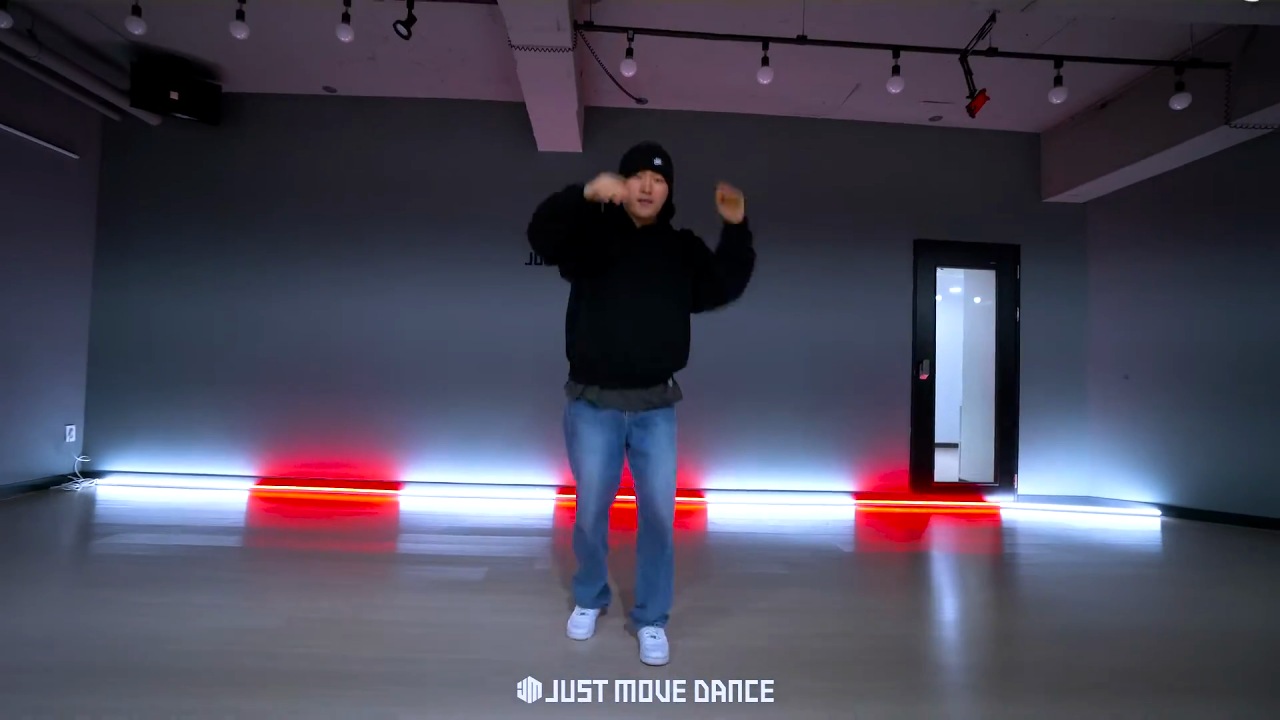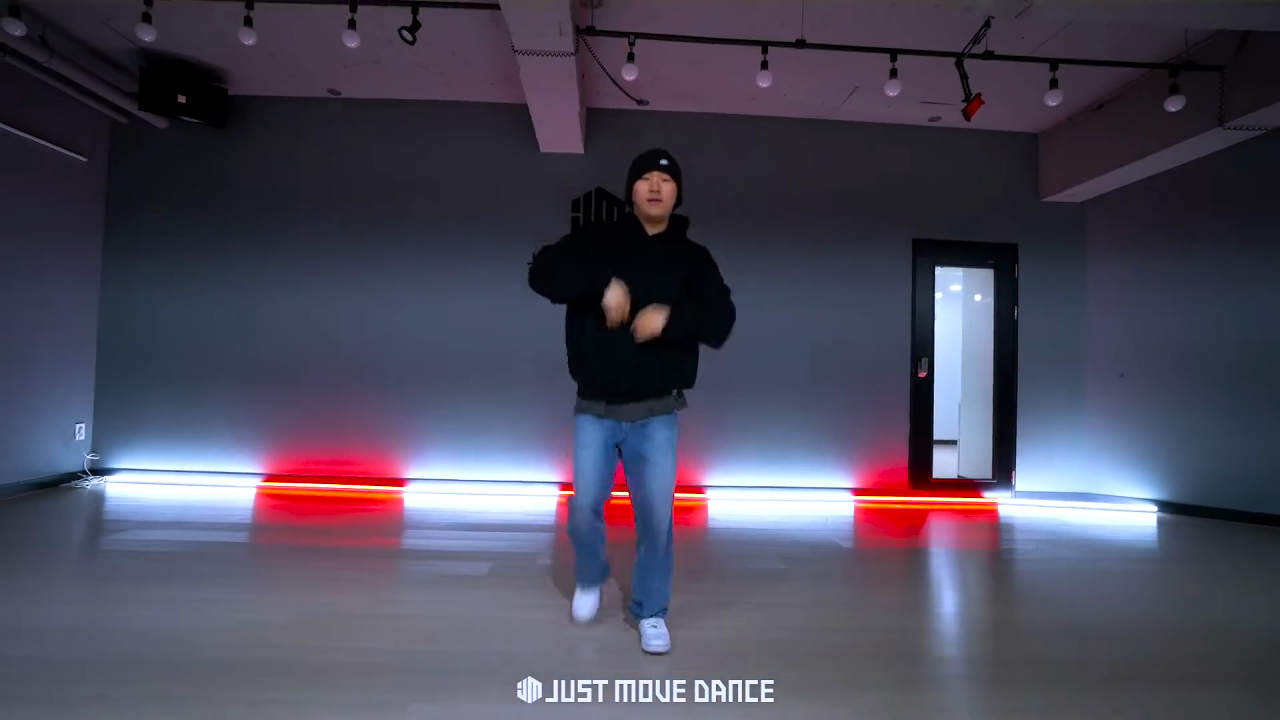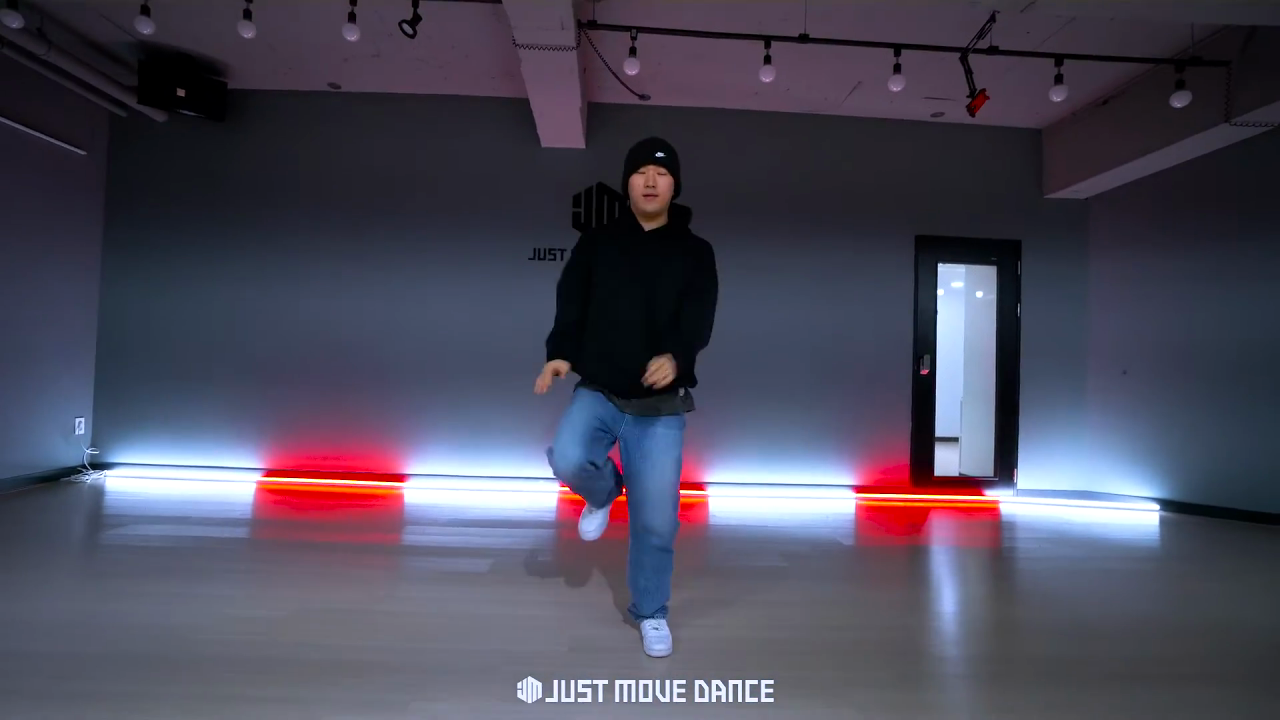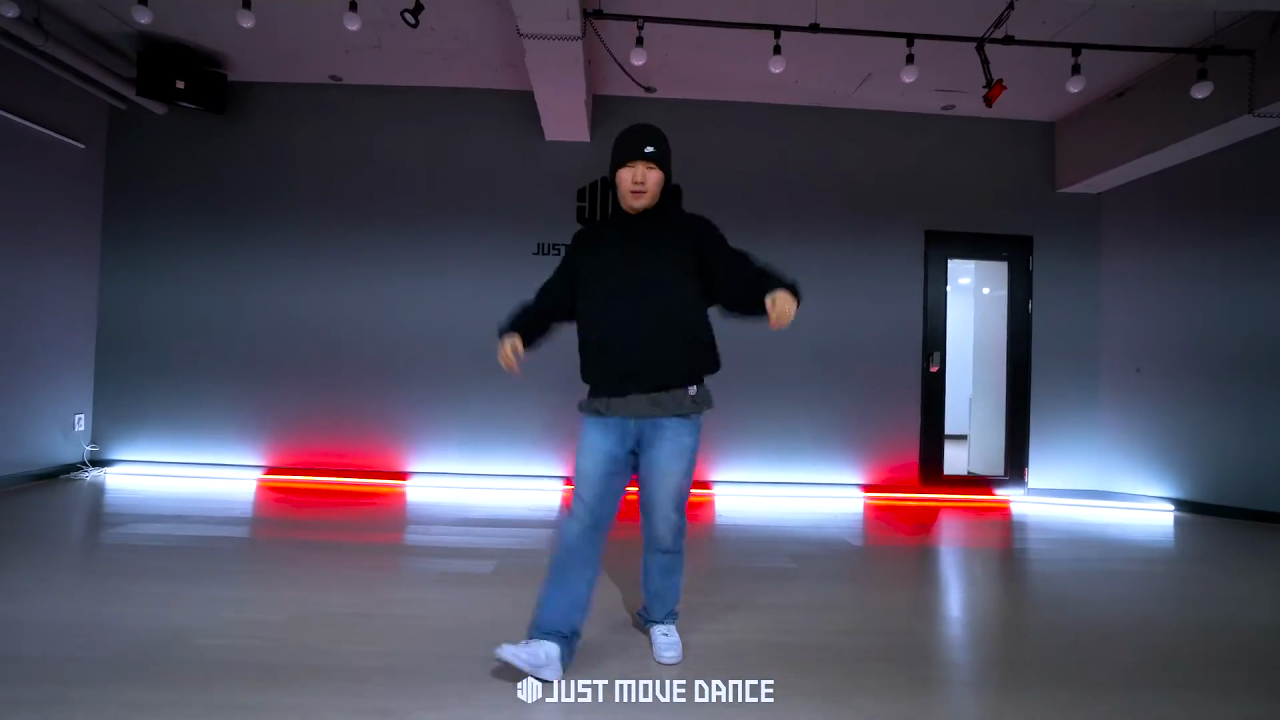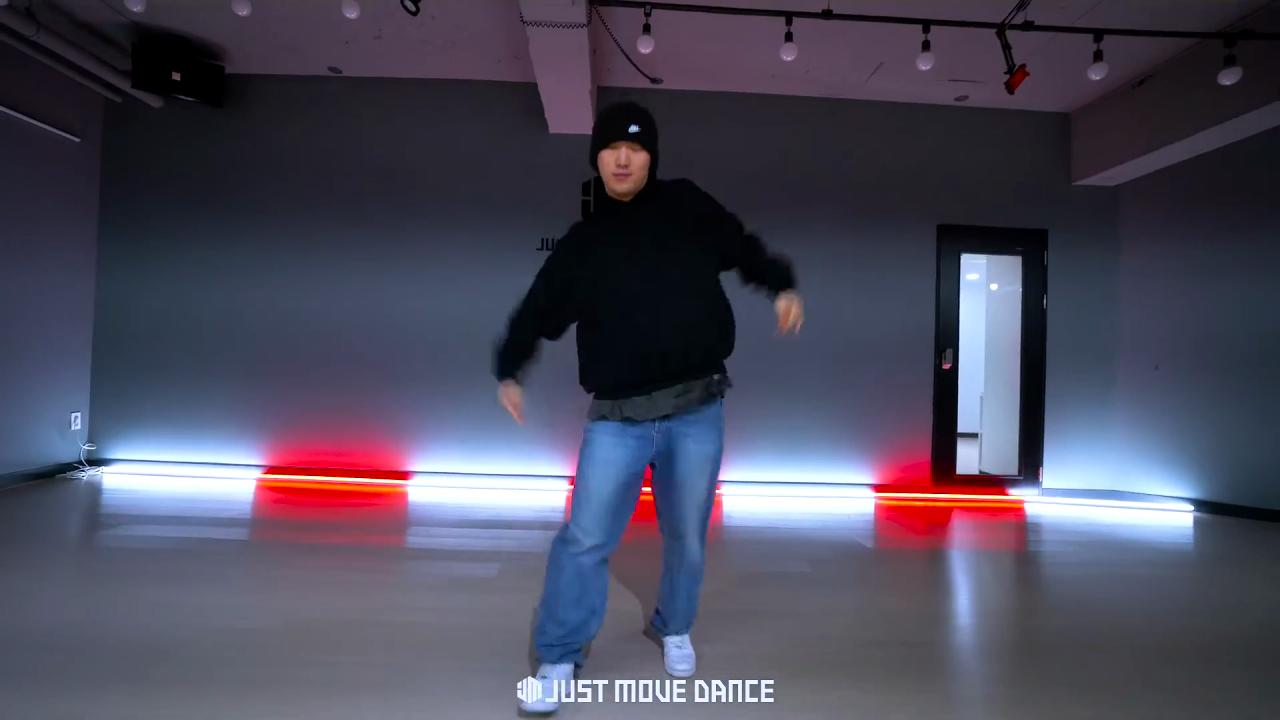
dt=0.2s
person 1, frame 1
left shoulder: (682, 249)
right shoulder: (591, 235)
left elbow: (727, 286)
right elbow: (543, 234)
left wrist: (736, 226)
right wrist: (587, 194)
left hip: (654, 406)
right hip: (592, 402)
left knee: (657, 516)
right knee: (590, 513)
left ankle: (651, 620)
right ankle: (589, 599)
person 1, frame 2
left shoulder: (691, 259)
right shoulder: (597, 245)
left elbow: (718, 324)
right elbow: (543, 273)
left wrist: (670, 317)
right wrist: (600, 286)
left hip: (656, 412)
right hip: (595, 407)
left knee: (656, 516)
right knee: (585, 508)
left ankle: (650, 611)
right ankle: (591, 578)
person 1, frame 3
left shoulder: (695, 253)
right shoulder: (595, 245)
left elbow: (697, 324)
right elbow: (571, 306)
left wrist: (674, 357)
right wrist: (560, 356)
left hip: (660, 409)
right hip: (597, 392)
left knee: (655, 520)
right knee: (568, 461)
left ankle: (650, 612)
right ankle: (605, 490)
person 1, frame 4
left shoulder: (694, 234)
right shoulder: (589, 243)
left elbow: (738, 278)
right elbow: (555, 298)
left wrist: (776, 292)
right wrist: (519, 330)
left hip: (674, 409)
right hip: (606, 407)
left knee: (663, 524)
right knee: (582, 523)
left ankle: (660, 618)
right ankle: (550, 644)
person 1, frame 5
left shoulder: (689, 208)
right shoulder: (582, 244)
left elbow: (742, 248)
right elbow: (538, 311)
left wrist: (782, 287)
right wrist: (509, 370)
left hip: (695, 409)
right hip: (618, 417)
left knee: (688, 540)
right knee: (586, 537)
left ankle: (674, 629)
right ankle: (557, 658)
